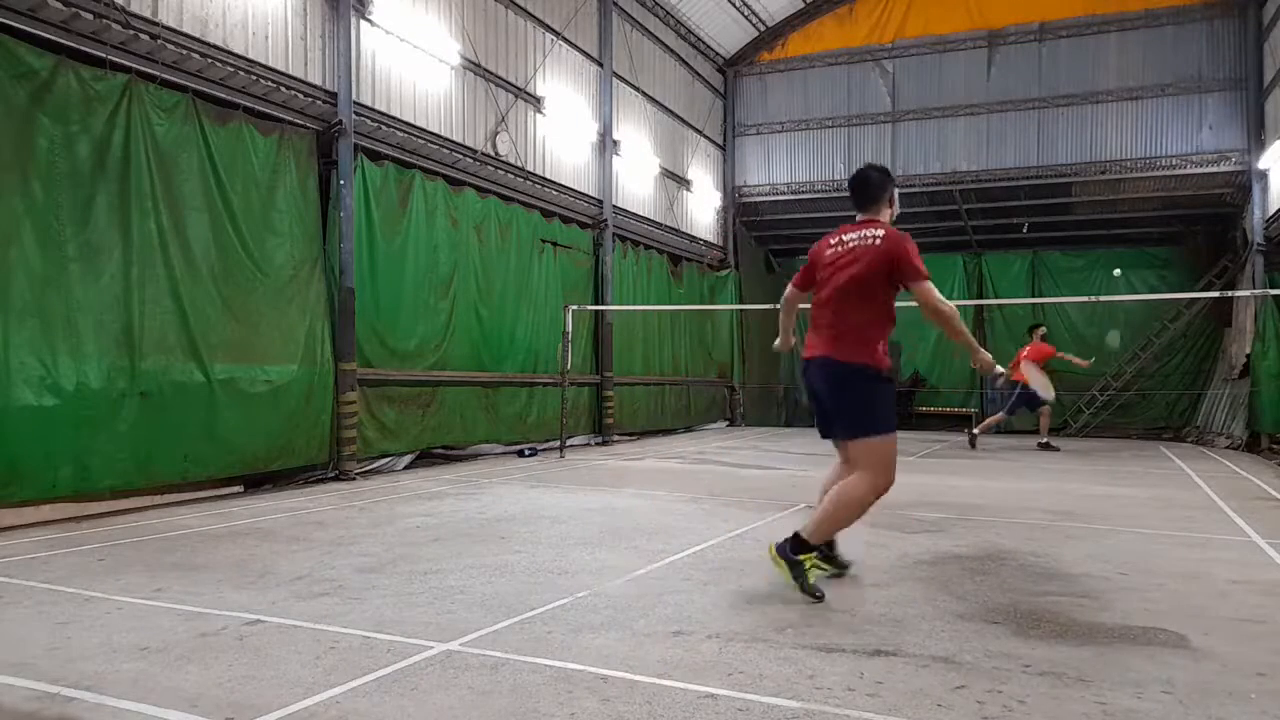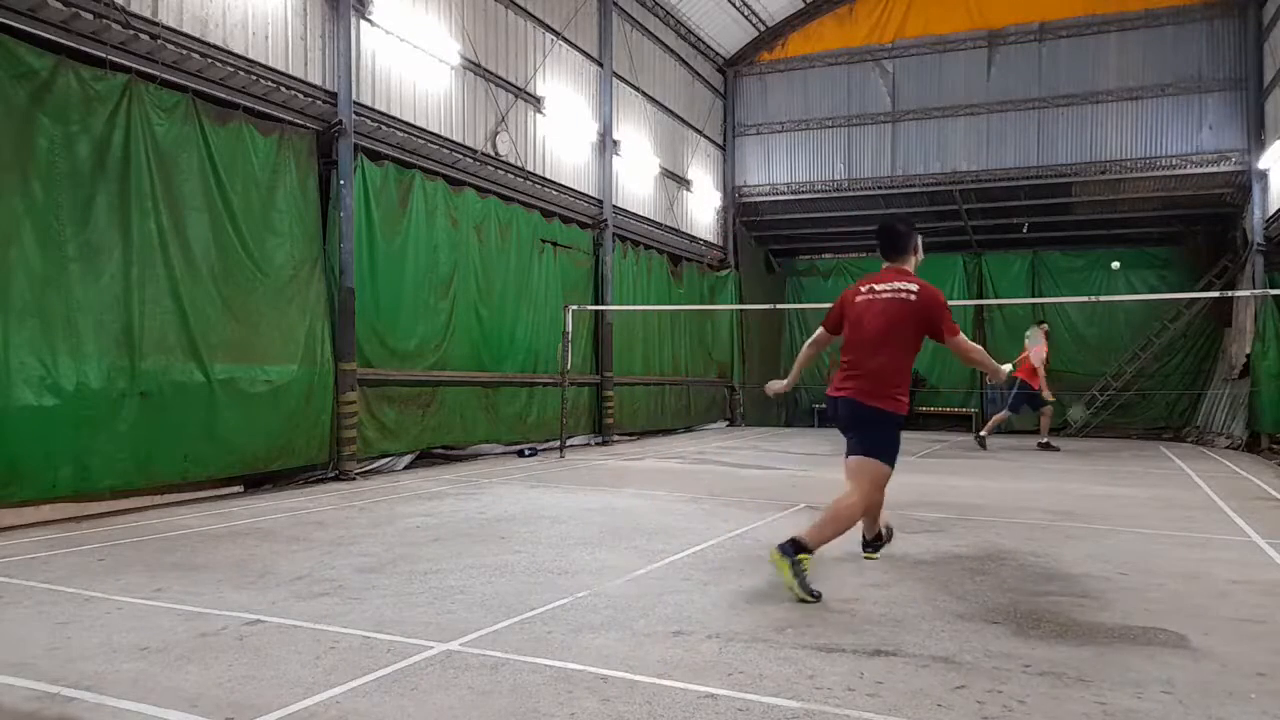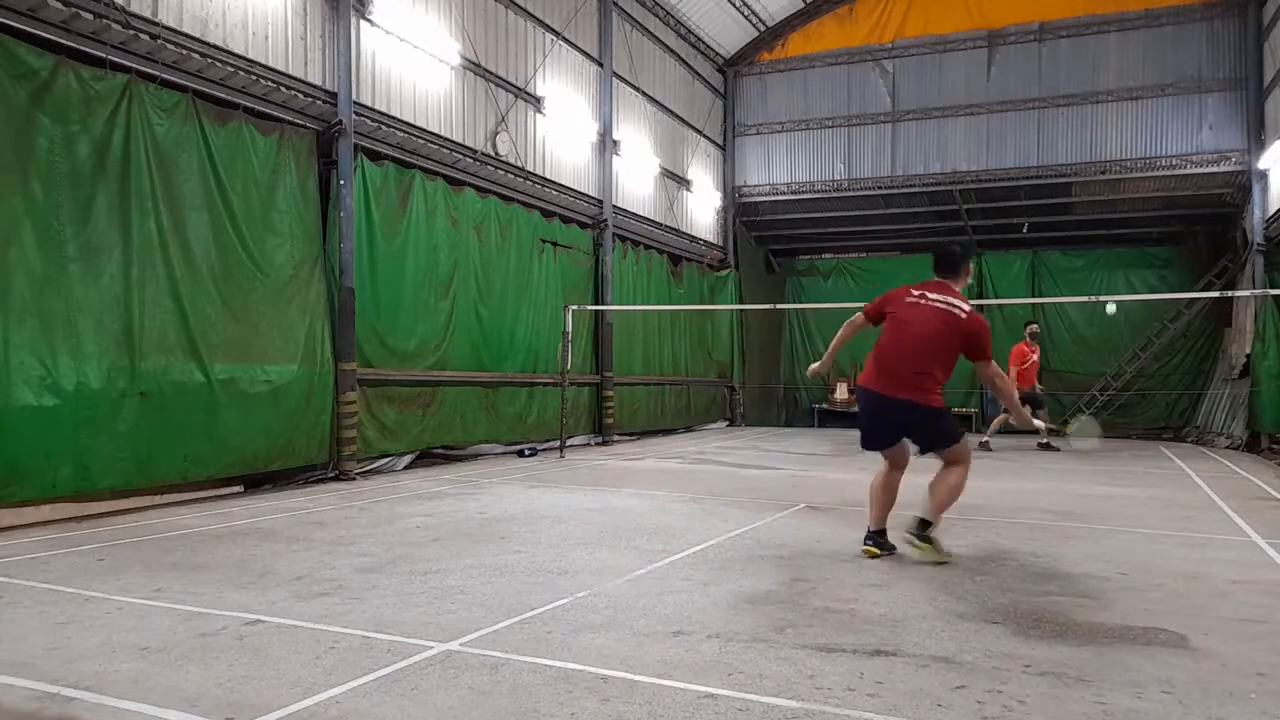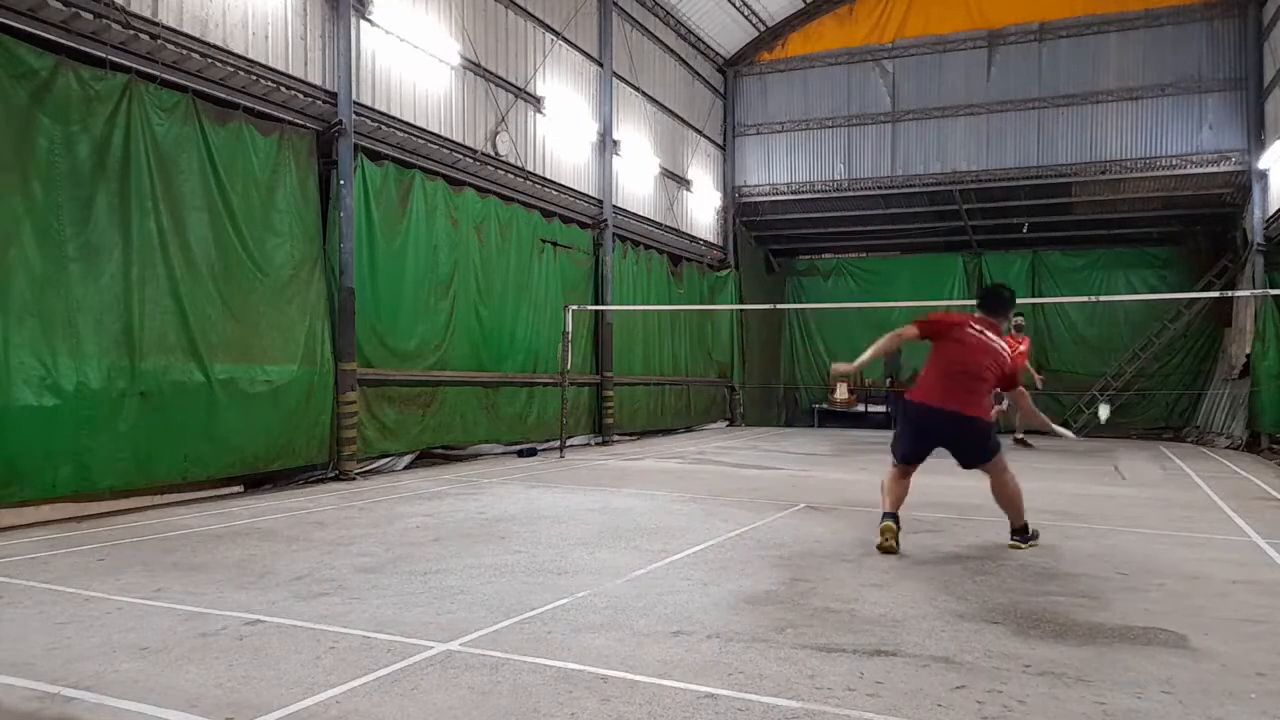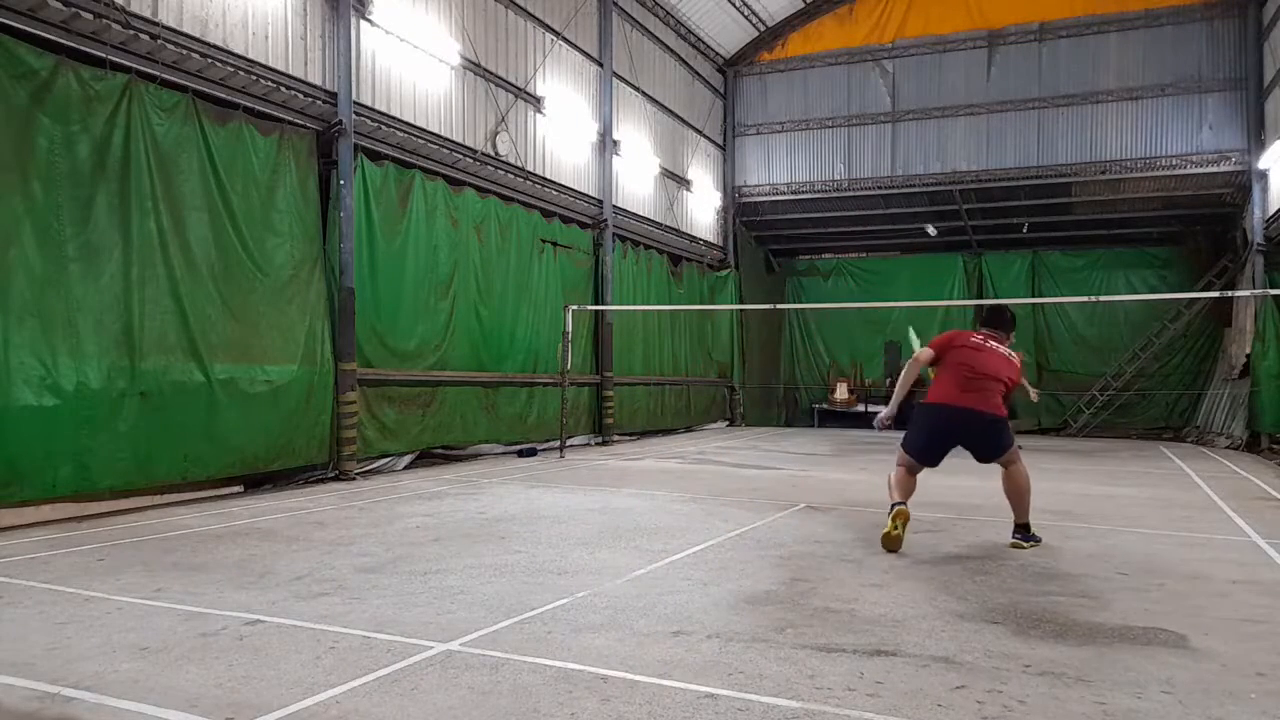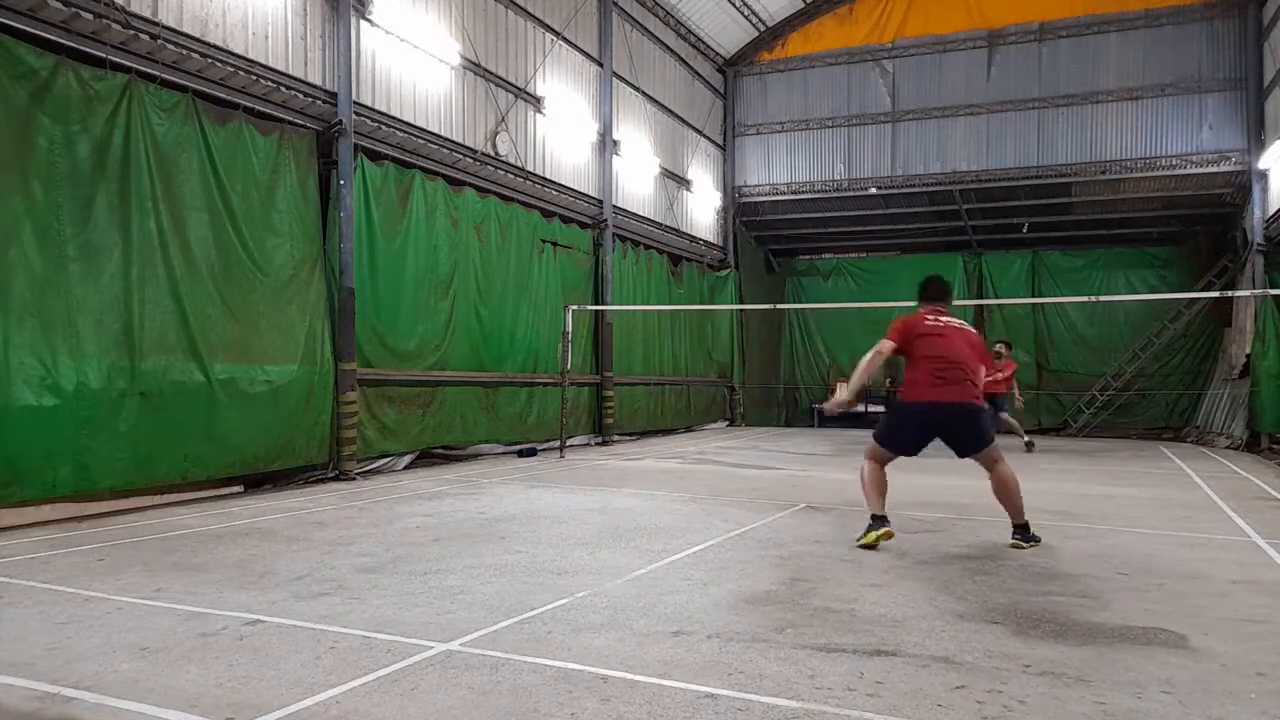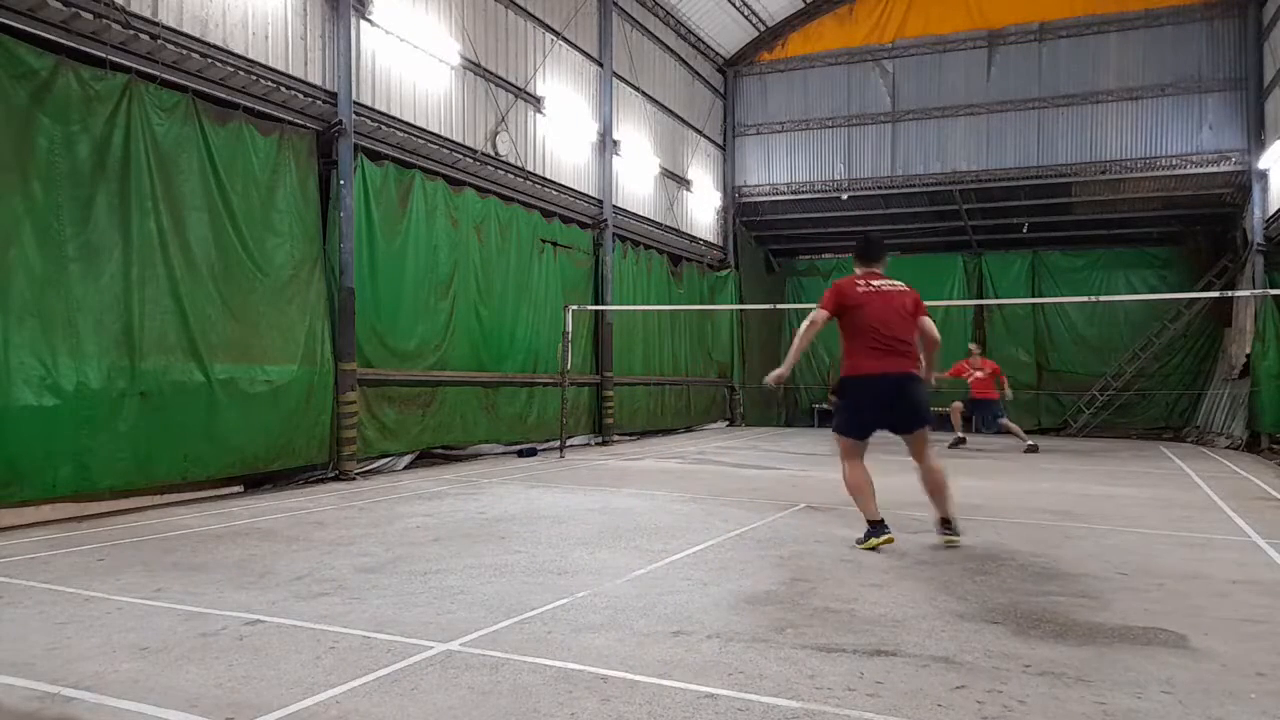
dt=0.2s
person 1, frame 1
left shoulder: (826, 245)
right shoulder: (893, 242)
left elbow: (789, 298)
right elbow: (934, 305)
left wrist: (786, 337)
right wrist: (975, 351)
left hip: (817, 365)
right hip: (857, 369)
left knee: (853, 463)
right knee: (876, 476)
left ankle: (821, 543)
right ankle: (796, 549)
person 1, frame 2
left shoulder: (854, 293)
right shoulder: (925, 296)
left elbow: (816, 342)
right elbow: (963, 348)
left wrist: (789, 382)
right wrist: (996, 370)
left hip: (842, 398)
right hip: (880, 406)
left knee: (873, 468)
right knee: (861, 499)
left ankle: (873, 537)
right ankle: (794, 551)
person 1, frame 3
left shoulder: (901, 296)
right shoulder: (969, 317)
left elbow: (852, 326)
right elbow: (993, 376)
left wrist: (824, 363)
right wrist: (1020, 413)
left hip: (872, 393)
right hip: (921, 402)
left knee: (895, 462)
right knee: (959, 460)
left ankle: (874, 536)
right ankle: (924, 527)
person 1, frame 4
left shoulder: (950, 321)
right shoulder: (1006, 353)
left elbow: (899, 336)
right elbow: (1019, 397)
left wrist: (857, 366)
right wrist: (1041, 420)
left hip: (921, 409)
right hip: (970, 420)
left knee: (899, 471)
right knee: (998, 471)
left ankle: (889, 518)
right ankle: (1020, 531)
person 1, frame 5
left shoulder: (955, 337)
right shoulder: (1013, 361)
left elbow: (917, 361)
left wrist: (891, 407)
left hip: (938, 411)
right hip: (987, 416)
left knee: (904, 468)
right knee: (1013, 463)
left ankle: (899, 508)
right ankle: (1022, 532)
person 1, frame 6
left shoulder: (909, 323)
right shoulder: (971, 334)
left elbow: (879, 354)
right elbow: (980, 381)
left wrist: (847, 393)
left hip: (915, 406)
right hip: (965, 407)
left knee: (873, 459)
right knee: (997, 464)
left ankle: (878, 522)
right ankle: (1022, 531)
person 1, frame 7
left shoulder: (842, 288)
right shoulder: (907, 292)
left elbow: (813, 324)
right elbow: (932, 337)
left wrist: (787, 367)
right wrist: (926, 371)
left hip: (861, 380)
right hip: (905, 379)
left knee: (851, 458)
right knee: (923, 454)
left ankle: (877, 527)
right ankle: (947, 523)
